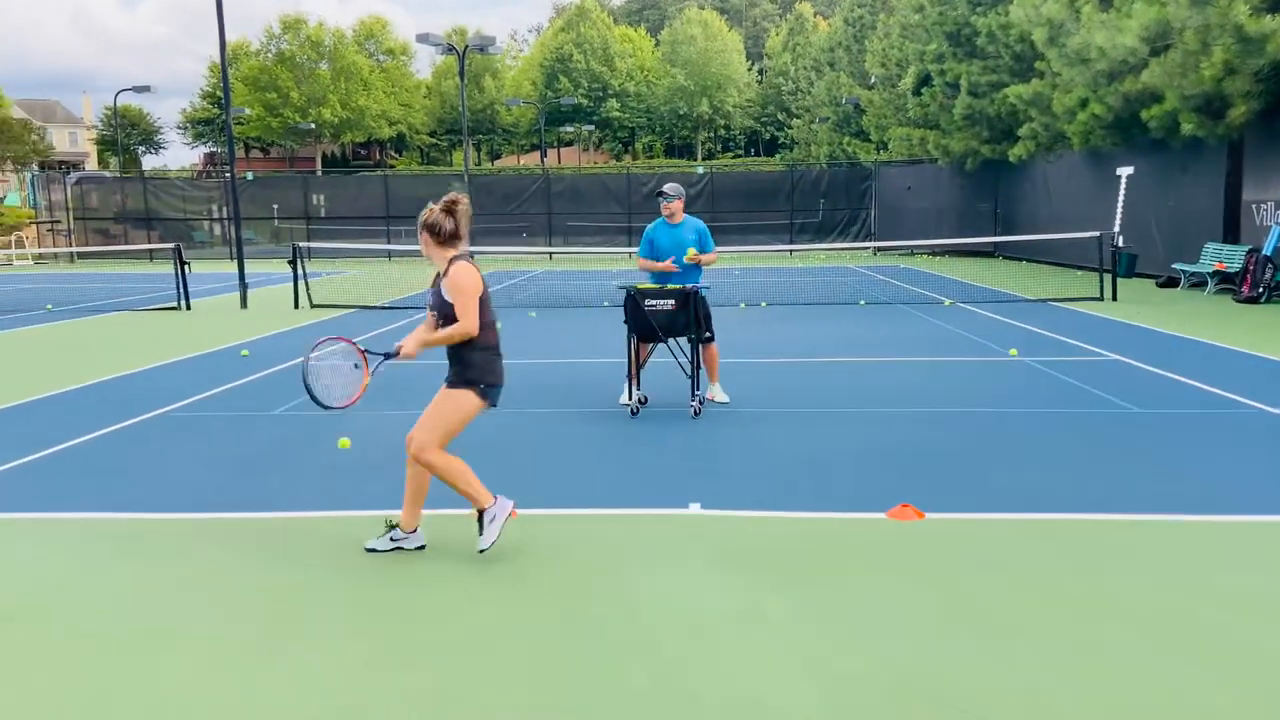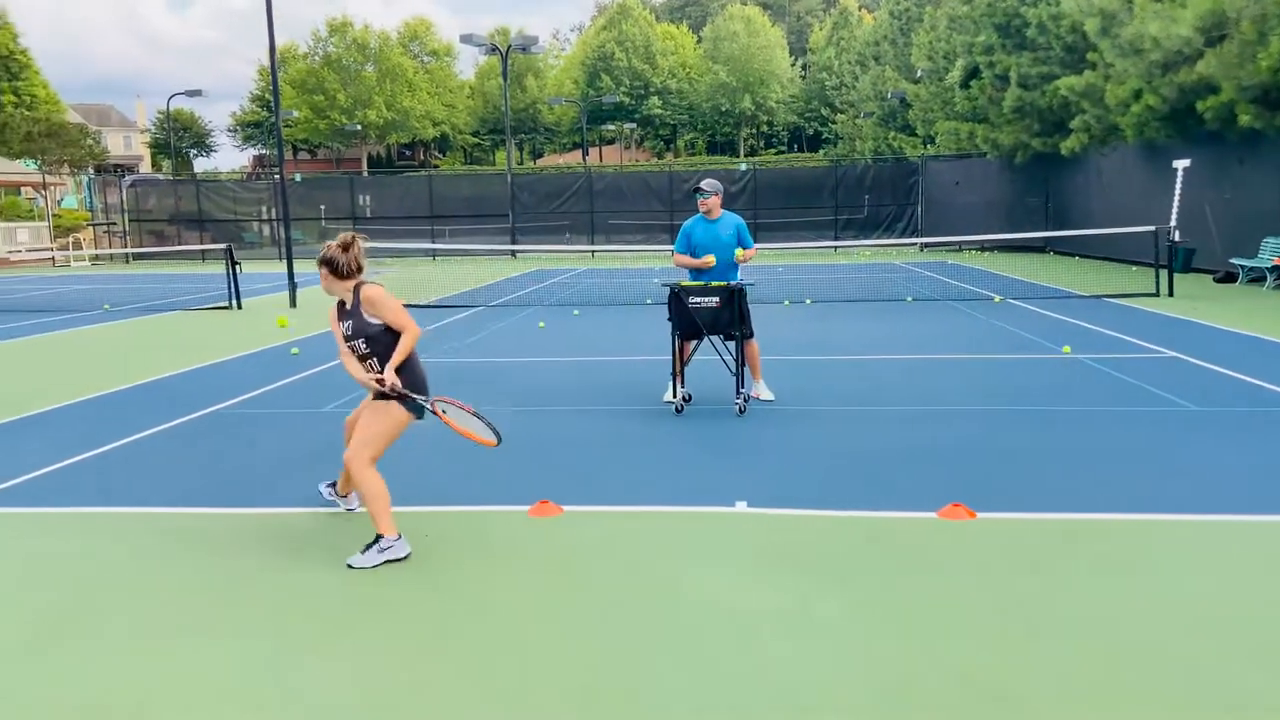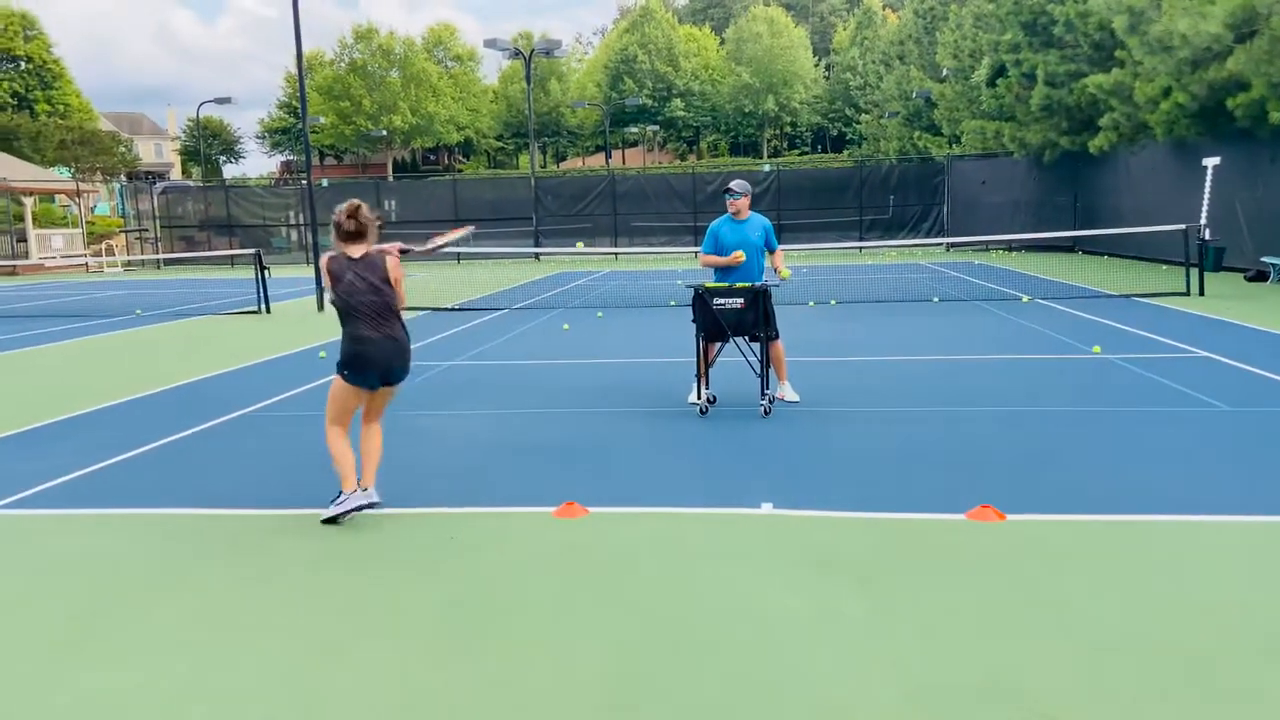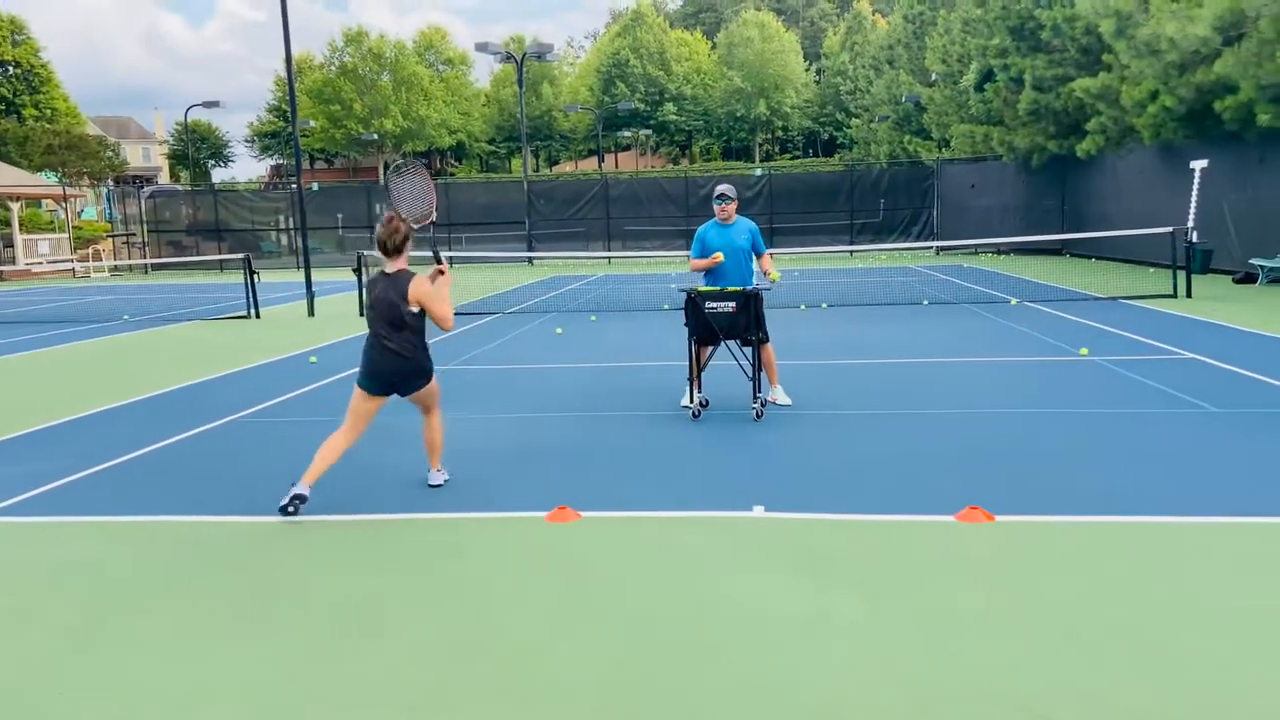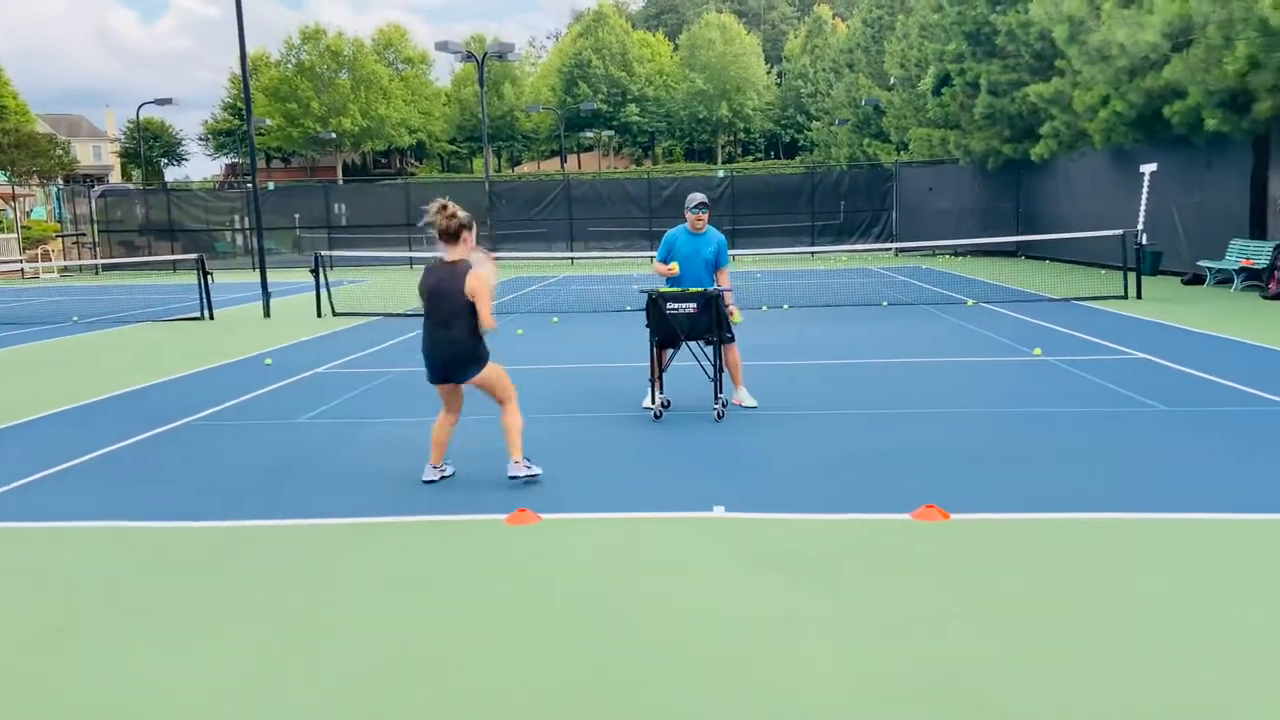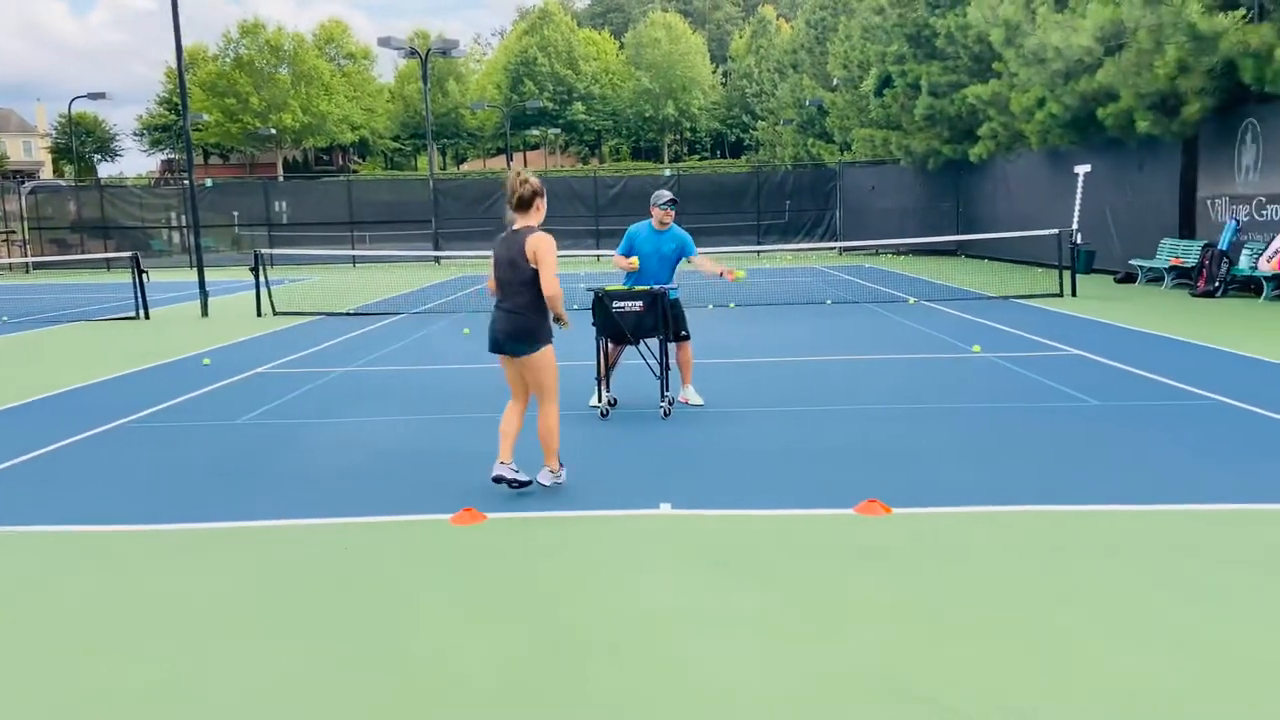
dt=0.4s
person 1, frame 1
left shoulder: (461, 271)
right shoulder: (442, 275)
left elbow: (469, 328)
right elbow: (431, 325)
left wrist: (421, 342)
right wrist: (412, 340)
left hip: (478, 375)
right hip: (463, 374)
left knee: (422, 449)
right knee: (416, 444)
left ankle: (489, 505)
right ankle: (407, 529)
person 1, frame 2
left shoulder: (370, 293)
right shoulder: (338, 312)
left elbow: (412, 330)
right elbow: (348, 356)
left wrist: (390, 368)
right wrist: (366, 378)
left hip: (403, 388)
right hip: (386, 388)
left knee: (357, 459)
right knee: (352, 428)
left ankle: (390, 540)
right ankle: (345, 492)
person 1, frame 3
left shoulder: (328, 264)
right shoulder: (389, 262)
left wrist: (379, 252)
left hip: (360, 356)
right hip: (398, 354)
left knee: (335, 427)
right knee: (372, 419)
left ankle: (351, 493)
right ankle: (367, 489)
person 1, frame 4
left shoulder: (373, 282)
right shoulder: (417, 284)
right elbow: (446, 323)
right wrist: (444, 286)
left hip: (375, 366)
right hip: (413, 368)
left knee: (346, 433)
right knee: (431, 410)
left ankle: (302, 487)
right ankle: (436, 471)
person 1, frame 5
left shoulder: (428, 272)
right shoulder: (476, 275)
right elbow: (486, 325)
left hip: (435, 355)
right hip: (469, 356)
left knee: (450, 410)
right knee: (508, 400)
left ankle: (434, 467)
right ankle: (517, 463)
person 1, frame 6
left shoulder: (502, 241)
right shoulder: (541, 240)
right elbow: (551, 291)
right wrist: (560, 313)
left hip: (501, 328)
right hip: (530, 330)
left knee: (518, 400)
right knee: (548, 401)
left ankle: (504, 464)
right ankle: (551, 469)
person 2, frame 1
left shoulder: (698, 227)
right shoulder: (652, 230)
left elbow: (712, 255)
right elbow: (642, 262)
left wrist: (700, 259)
right wrist: (662, 267)
left knee: (708, 340)
right knee: (643, 340)
left ankle: (714, 387)
right ankle: (632, 387)
person 2, frame 2
left shoulder: (736, 222)
right shoulder: (689, 226)
left elbow: (751, 249)
right elbow: (678, 258)
left wrist: (744, 256)
right wrist: (699, 263)
left knee: (747, 337)
right knee: (684, 338)
left ankle: (758, 385)
right ankle: (676, 385)
person 2, frame 3
left shoulder: (763, 224)
right shoulder: (716, 226)
left elbow: (775, 251)
right elbow: (704, 258)
left wrist: (779, 267)
right wrist: (727, 261)
left knee: (772, 338)
right knee: (709, 339)
left ankle: (783, 386)
right ankle: (700, 387)
person 2, frame 4
left shoulder: (749, 227)
right shoulder: (704, 231)
left elbow: (762, 255)
right elbow: (693, 264)
left wrist: (769, 270)
right wrist: (708, 262)
left knee: (763, 342)
right knee: (701, 344)
left ankle: (775, 389)
right ankle: (693, 390)
person 2, frame 5
left shoulder: (717, 239)
right shoulder: (672, 236)
left elbow: (721, 273)
right elbow: (657, 264)
left wrist: (729, 303)
right wrist: (666, 271)
left knee: (729, 342)
left ankle: (739, 391)
right ankle: (654, 392)
person 2, frame 6
left shoulder: (680, 236)
right shoulder: (635, 231)
left elbow: (698, 259)
right elbow: (617, 258)
left wrist: (720, 271)
right wrist: (626, 265)
left hip: (666, 298)
left knee: (683, 340)
right knee: (616, 342)
left ankle: (687, 389)
right ankle: (601, 389)
